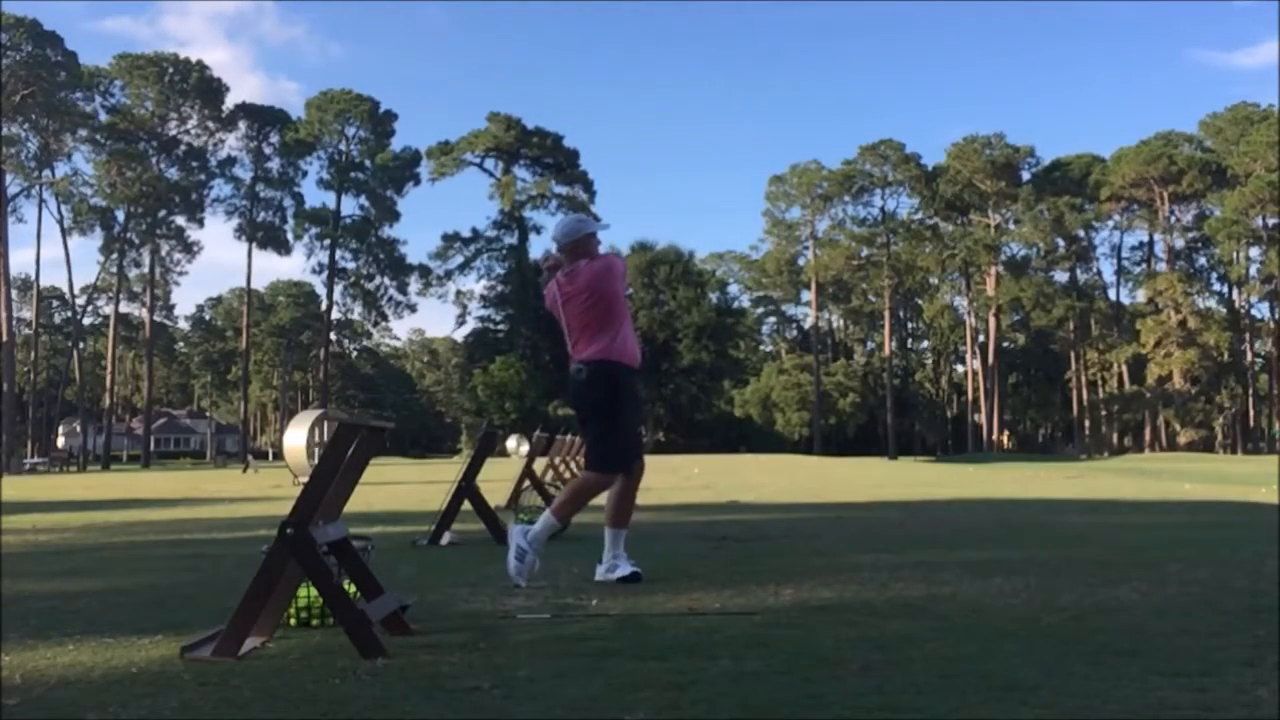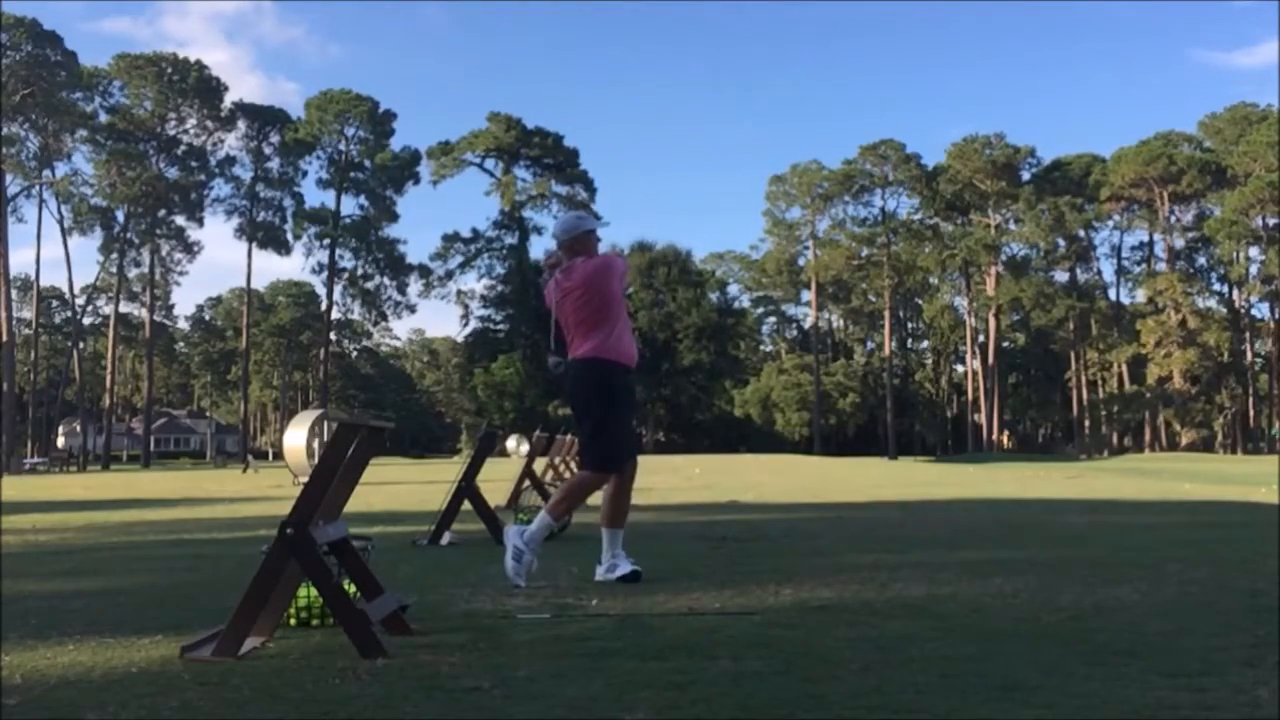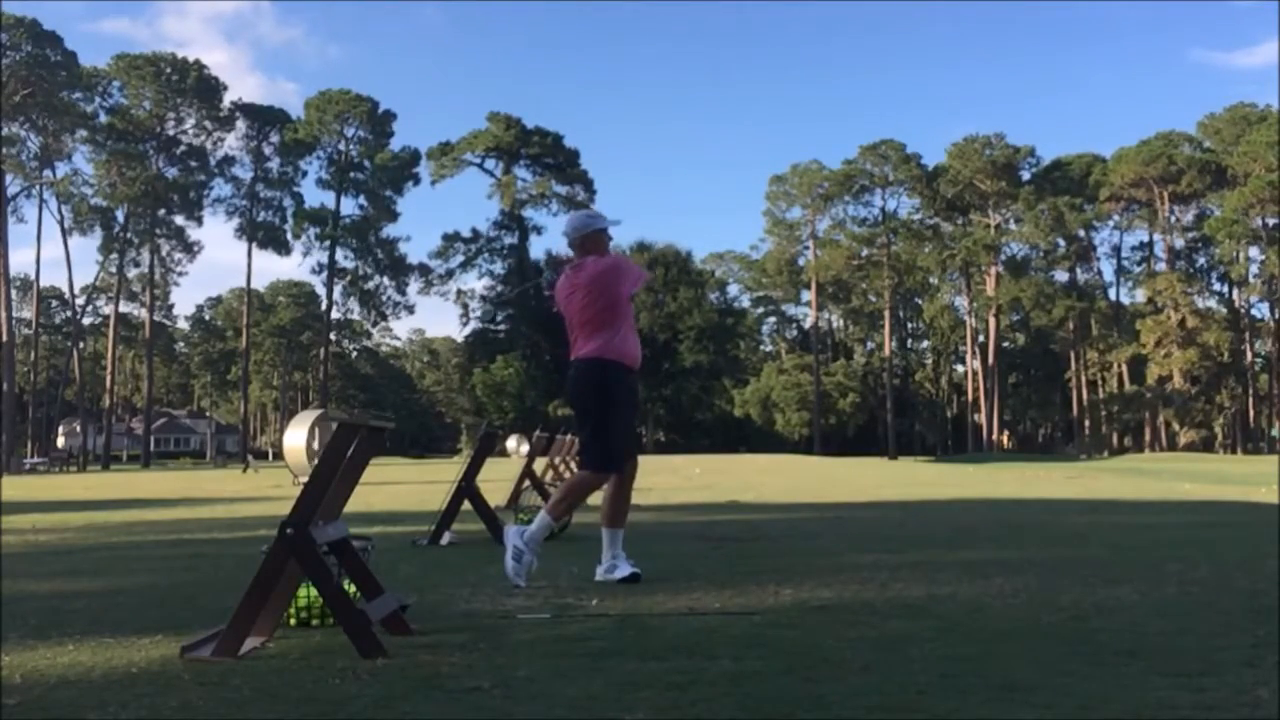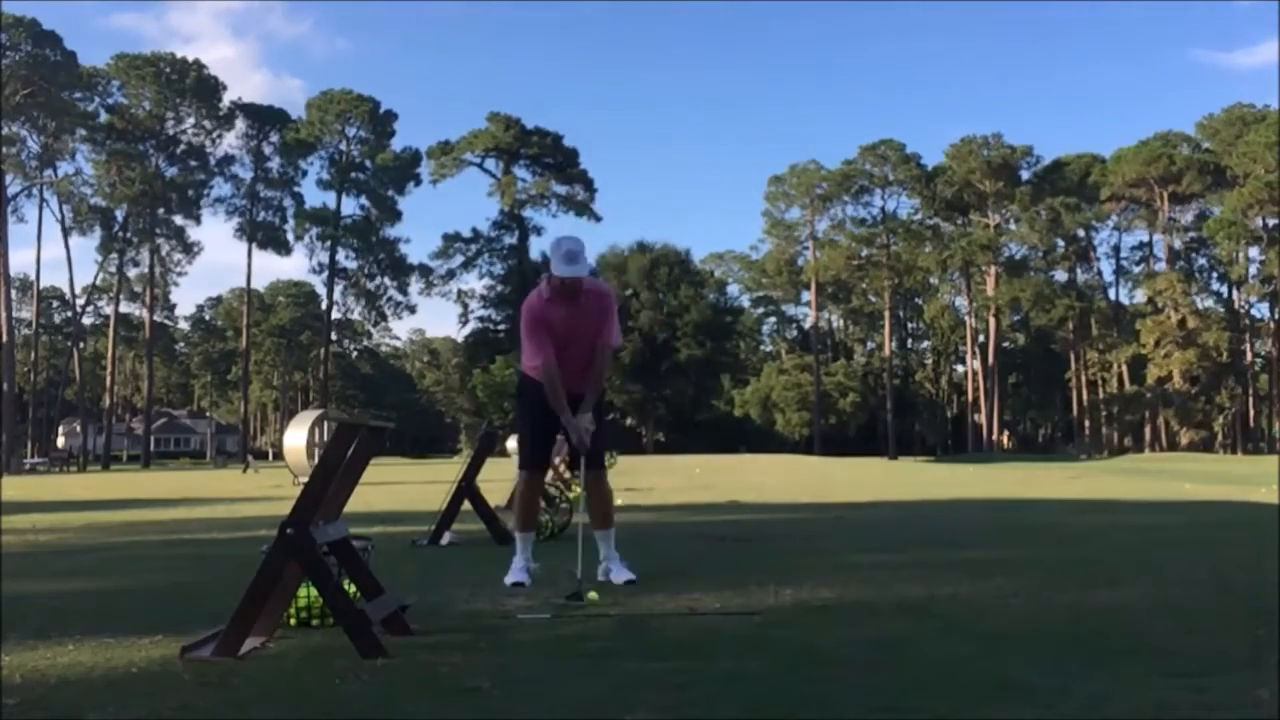
dt=0.5s
person 1, frame 1
left shoulder: (555, 288)
right shoulder: (608, 267)
left wrist: (554, 271)
right wrist: (563, 266)
left hip: (593, 376)
right hip: (607, 376)
left knee: (631, 468)
right knee: (603, 471)
left ankle: (612, 559)
right ankle: (532, 537)
person 1, frame 2
left shoulder: (555, 286)
right shoulder: (604, 266)
left wrist: (558, 268)
right wrist: (565, 264)
left hip: (592, 375)
right hip: (603, 376)
left knee: (624, 466)
right knee: (598, 469)
left ankle: (612, 559)
right ankle: (529, 537)
person 1, frame 3
left shoulder: (566, 283)
right shoulder: (613, 267)
right elbow: (643, 275)
left hip: (594, 375)
right hip: (604, 377)
left knee: (624, 467)
right knee: (597, 469)
left ankle: (611, 559)
right ankle: (528, 537)
person 1, frame 4
left shoulder: (602, 297)
right shoulder: (534, 306)
left elbow: (602, 356)
right elbow: (546, 367)
left wrist: (586, 411)
right wrist: (567, 419)
left hip: (585, 392)
right hip: (538, 391)
left knee: (595, 474)
right knee: (531, 473)
left ankle: (609, 559)
right ankle: (522, 559)
